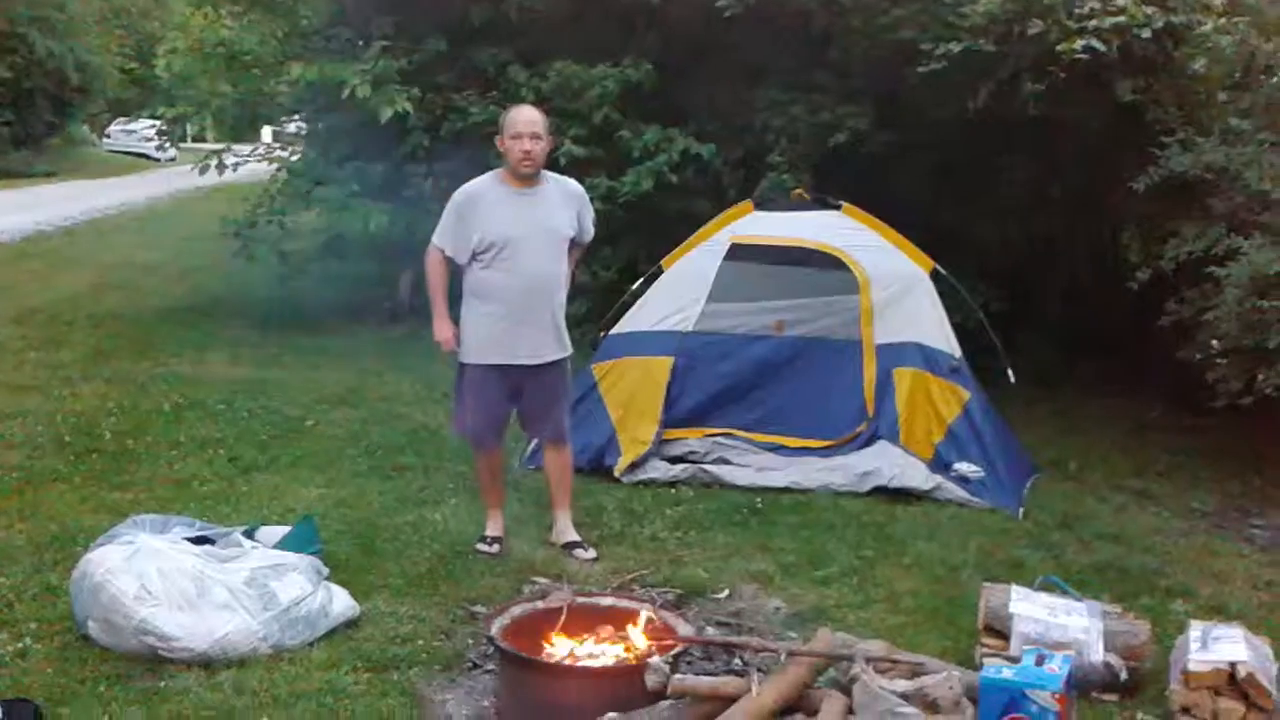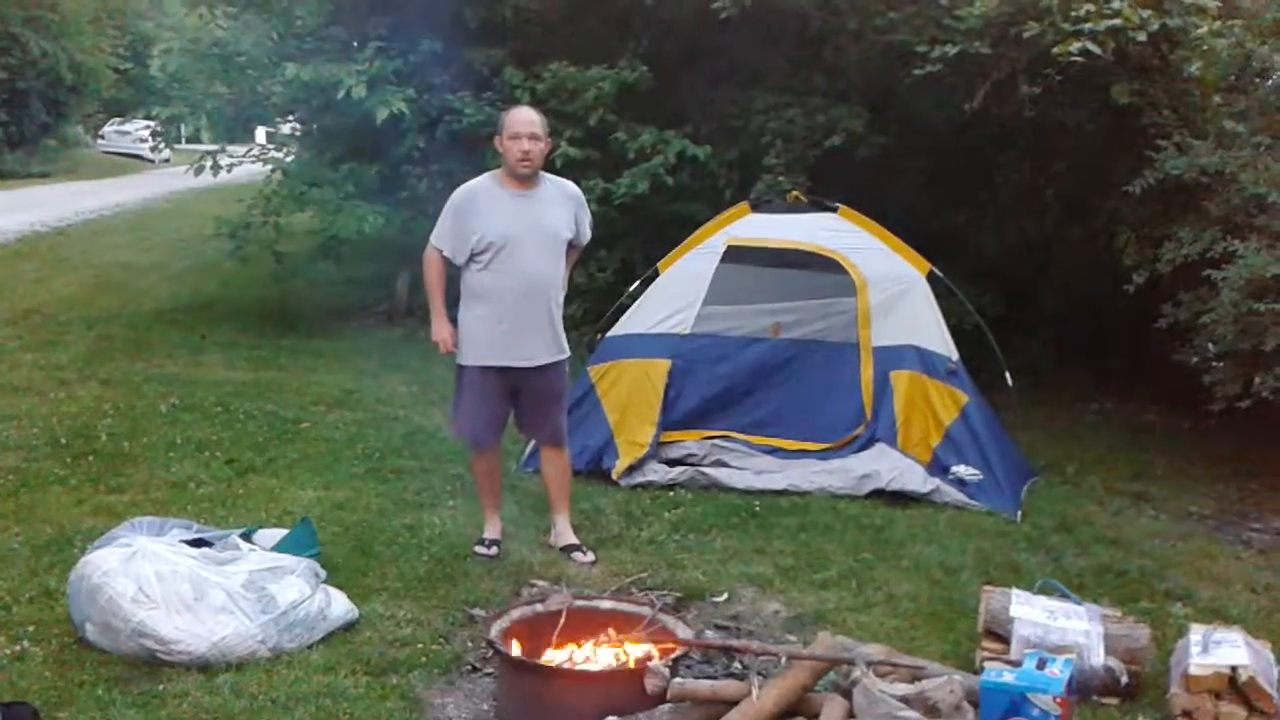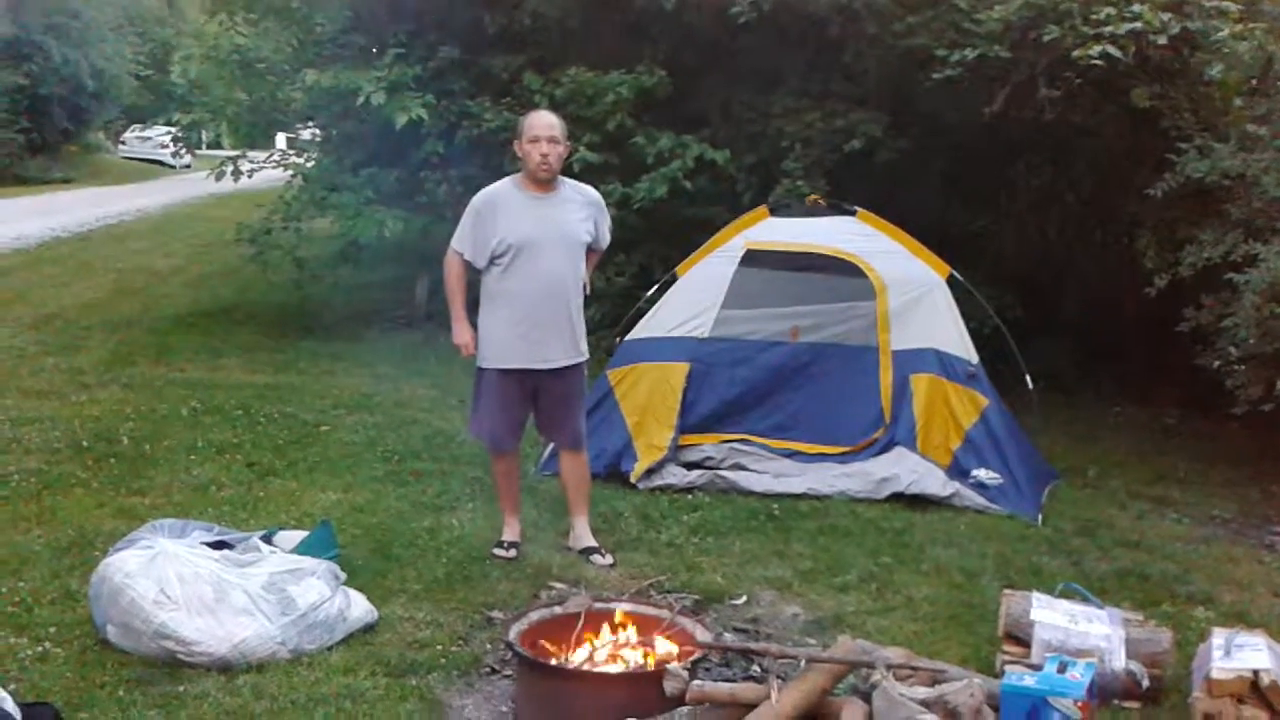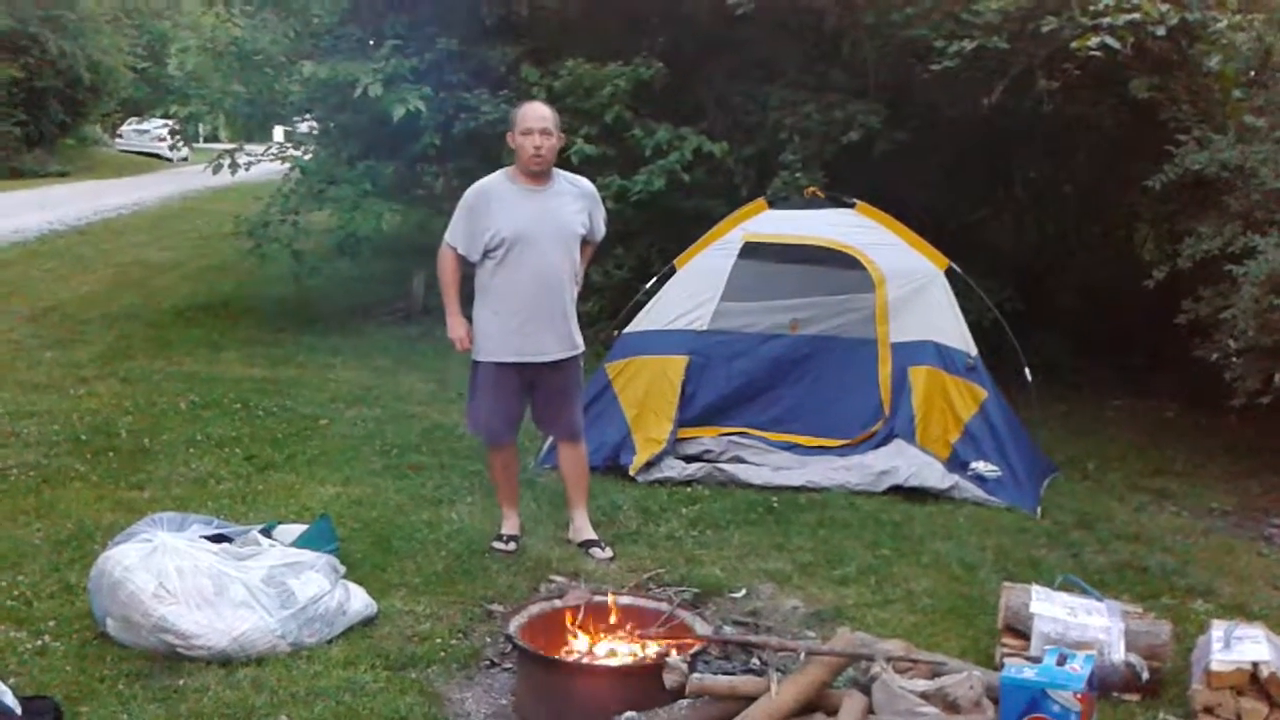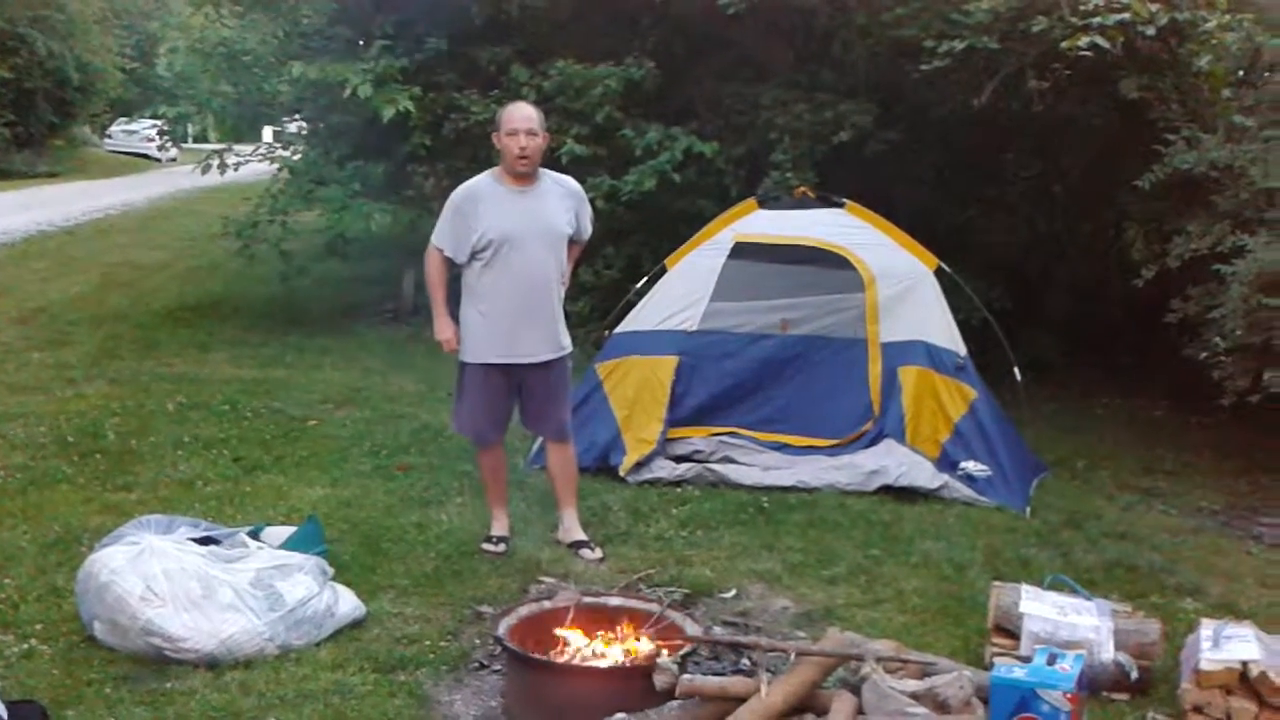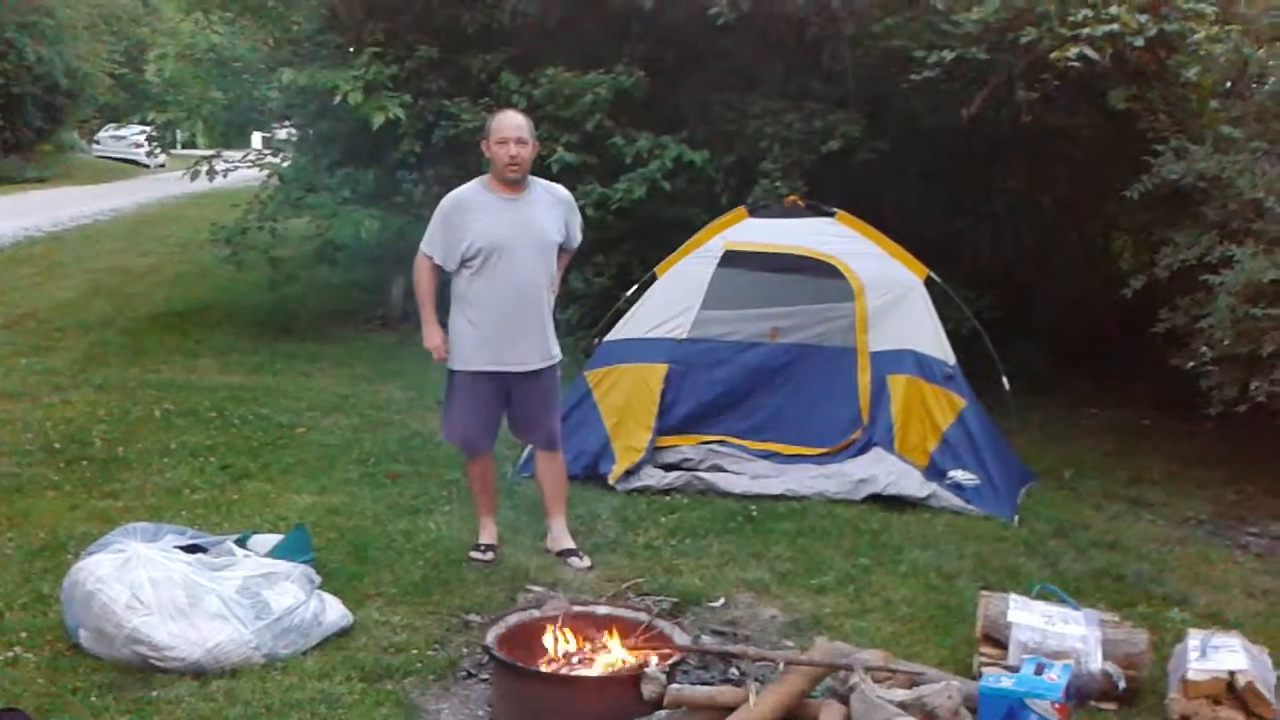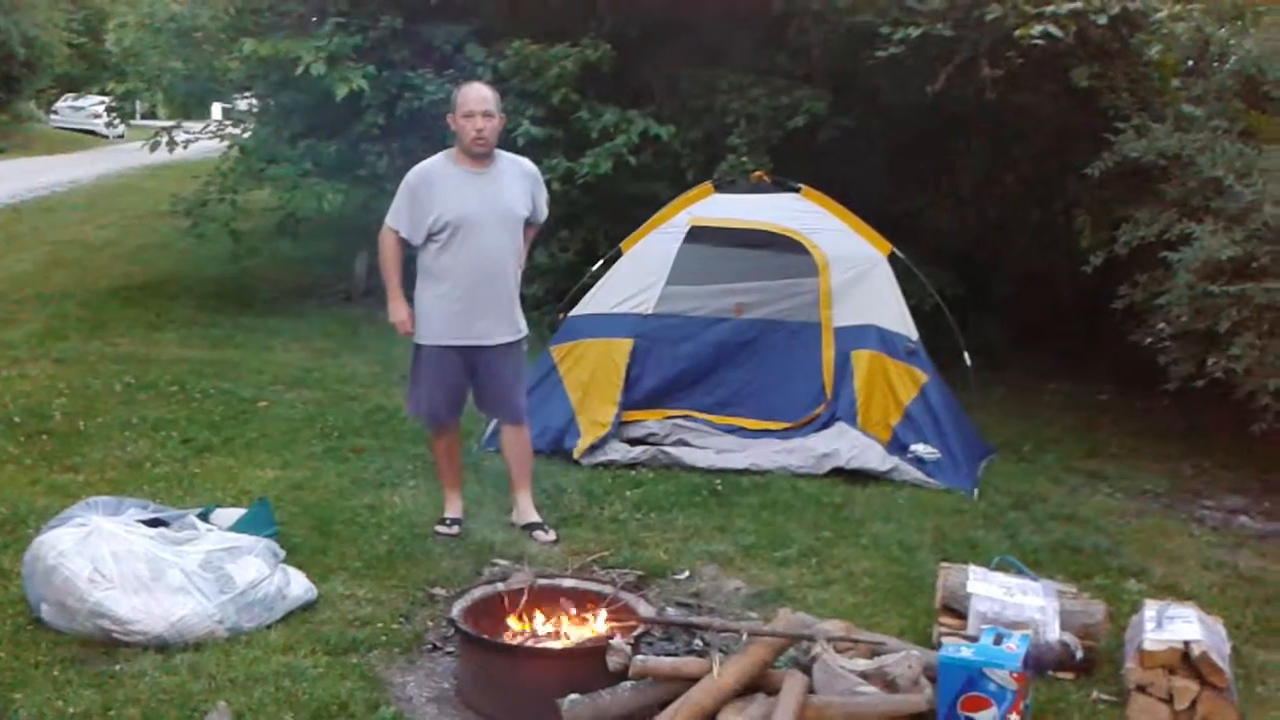
dt=0.5s
person 1, frame 1
left shoulder: (570, 193)
right shoulder: (472, 196)
right elbow: (436, 255)
right wrist: (441, 318)
left hip: (548, 345)
right hip: (486, 347)
left knee: (556, 435)
right knee: (486, 438)
left ankle: (564, 525)
right ankle: (494, 521)
person 1, frame 2
left shoulder: (568, 196)
right shoulder: (470, 197)
right elbow: (434, 256)
right wrist: (438, 318)
left hip: (546, 346)
right hip: (484, 348)
left knee: (553, 437)
right knee: (483, 439)
left ankle: (562, 528)
right ankle: (491, 524)
person 1, frame 3
left shoulder: (587, 200)
right shoulder: (491, 201)
right elbow: (455, 260)
right wrist: (460, 322)
left hip: (565, 349)
right hip: (504, 351)
left knee: (572, 440)
right knee: (502, 443)
left ankle: (580, 530)
right ankle: (510, 526)
person 1, frame 4
left shoulder: (582, 192)
right shoulder: (484, 194)
right elbow: (449, 253)
right wrist: (454, 316)
left hip: (561, 342)
right hip: (499, 345)
left knee: (570, 432)
right knee: (499, 436)
left ankle: (580, 523)
right ankle: (509, 519)
person 1, frame 5
left shoulder: (567, 191)
right shoulder: (470, 196)
right elbow: (436, 255)
right wrist: (441, 317)
left hip: (548, 342)
right hip: (486, 345)
left knee: (558, 432)
right knee: (487, 436)
left ankle: (570, 523)
right ankle: (499, 520)
person 1, frame 6
left shoulder: (557, 199)
right shoulder: (460, 203)
right elbow: (426, 263)
right wrist: (430, 325)
left hip: (538, 351)
right hip: (476, 354)
left knee: (547, 440)
right knee: (476, 444)
left ankle: (558, 532)
right ankle: (487, 528)
person 1, frame 7
left shoulder: (524, 173)
right shoulder: (426, 177)
right elbow: (391, 236)
right wrist: (396, 300)
left hip: (504, 325)
right hip: (442, 328)
left knee: (514, 414)
right knee: (442, 419)
left ankle: (524, 506)
right ankle: (452, 503)
